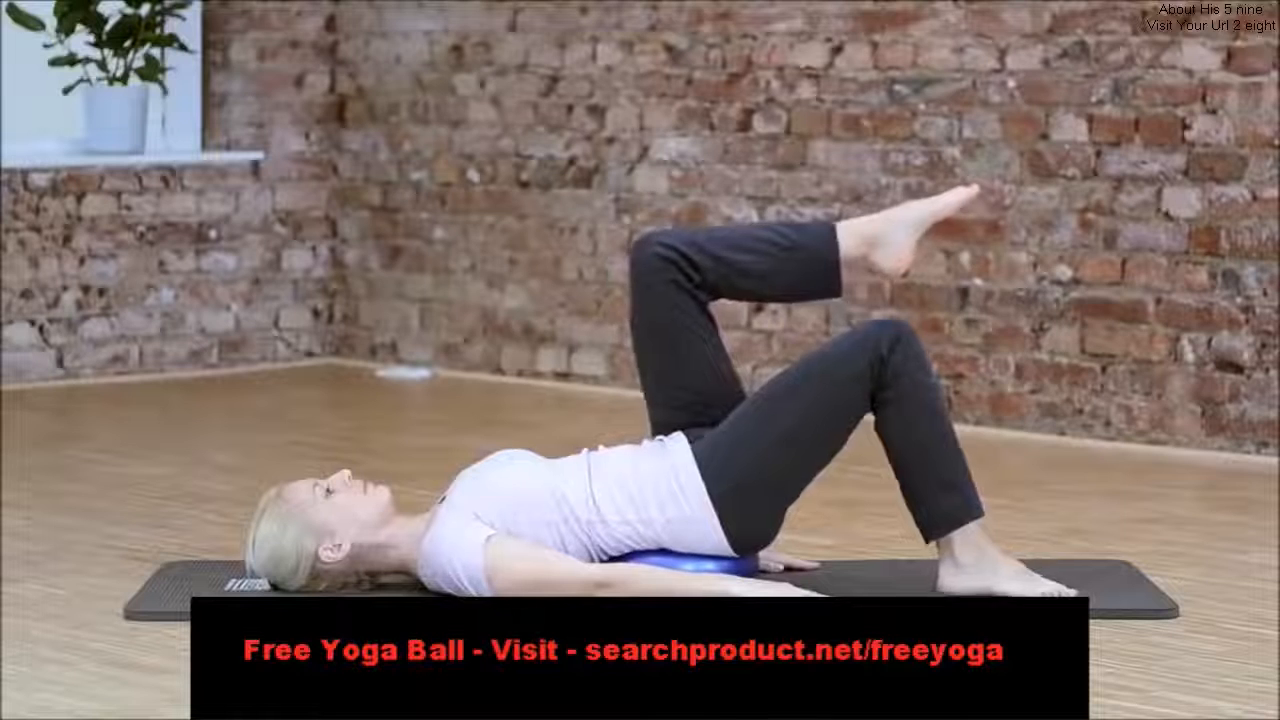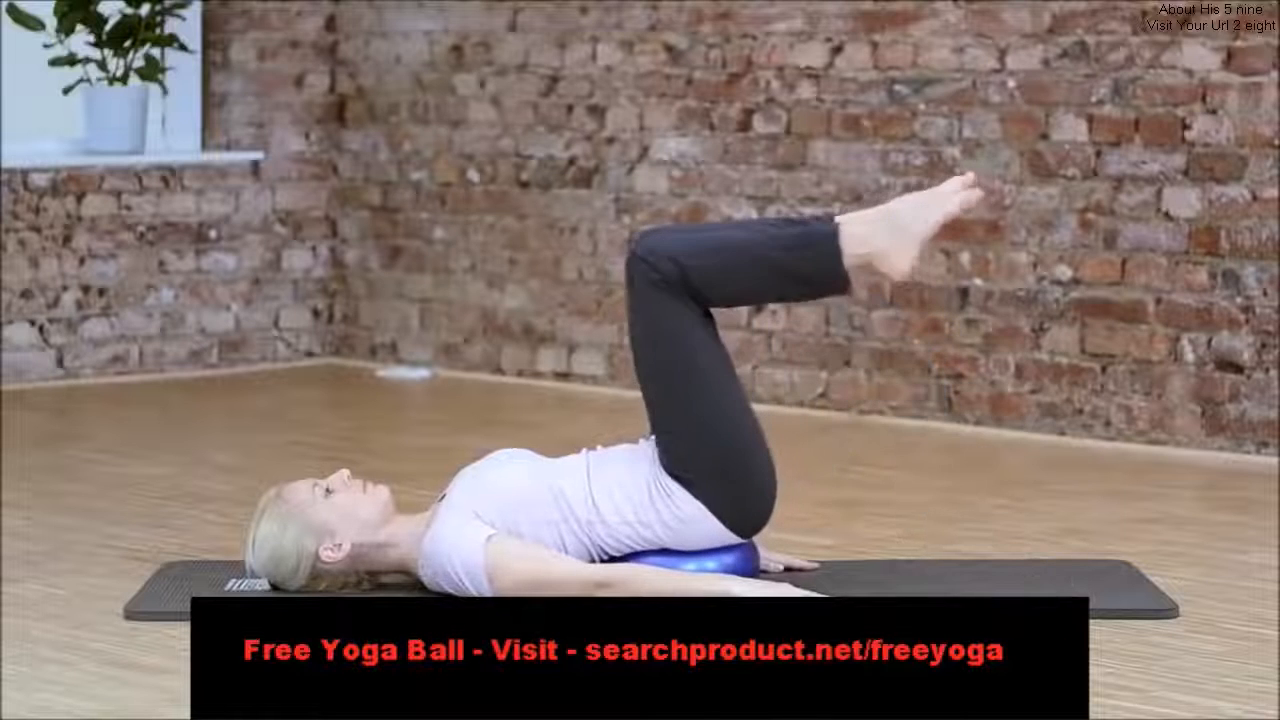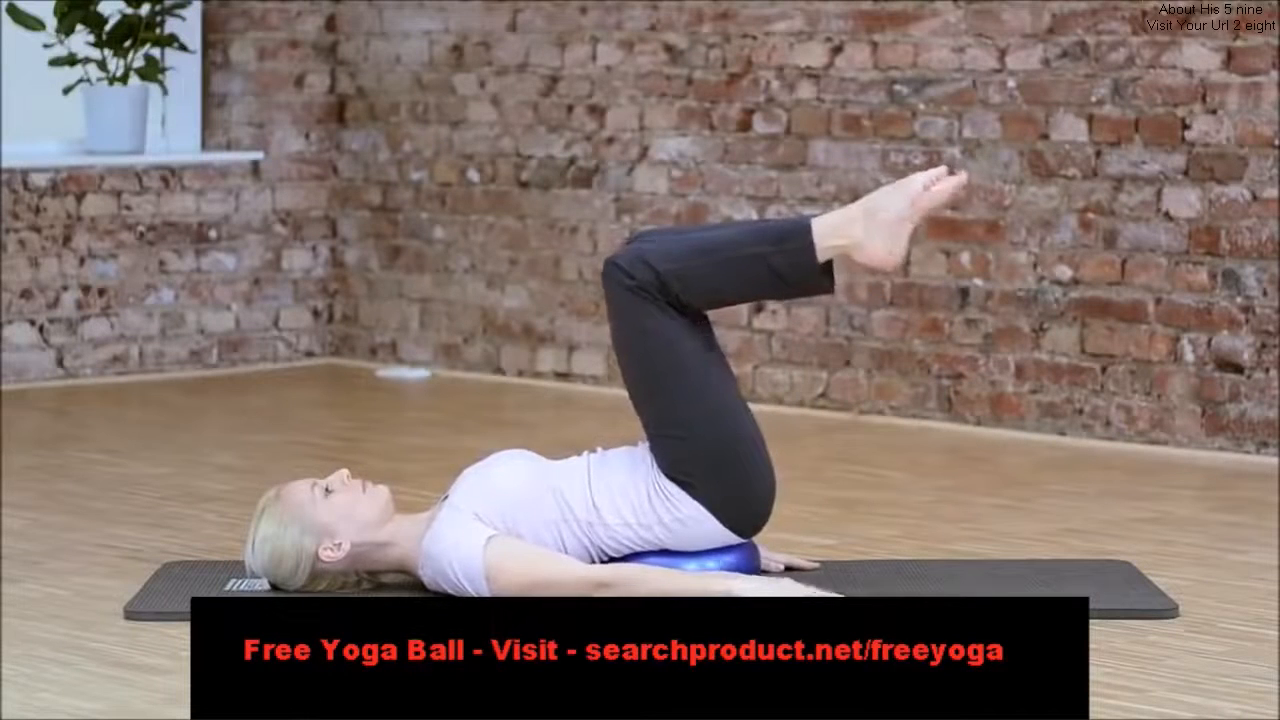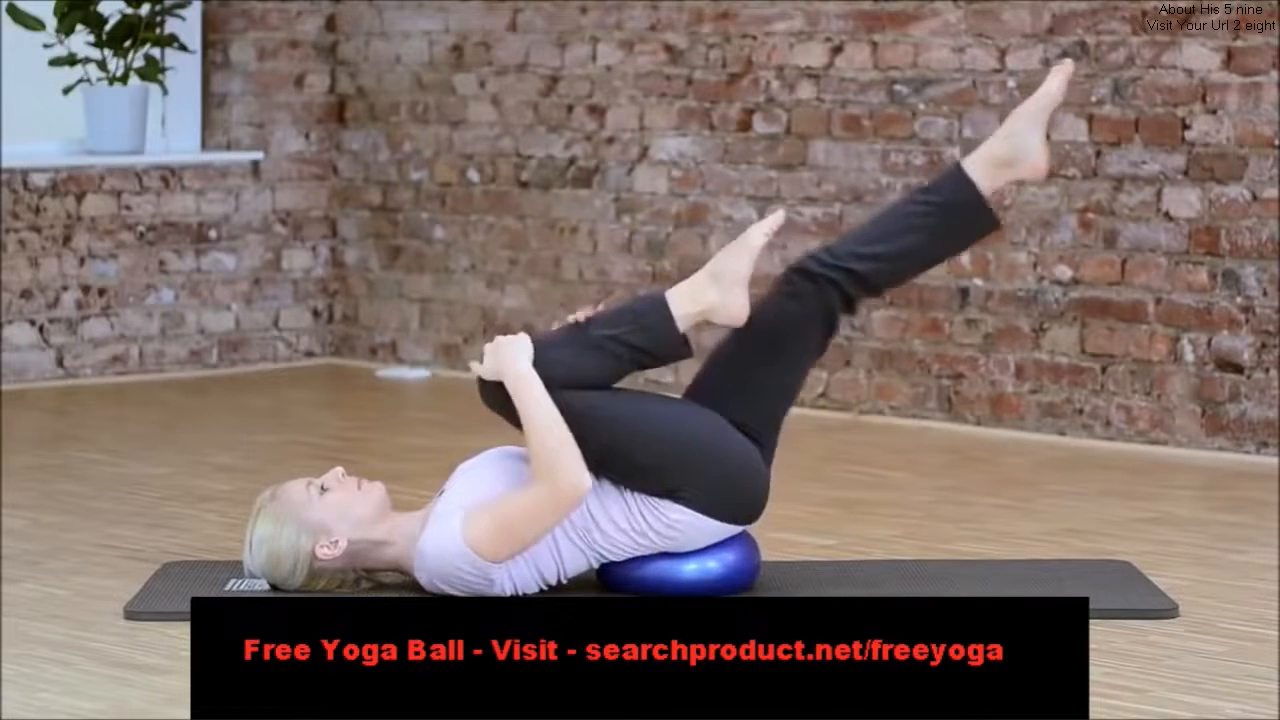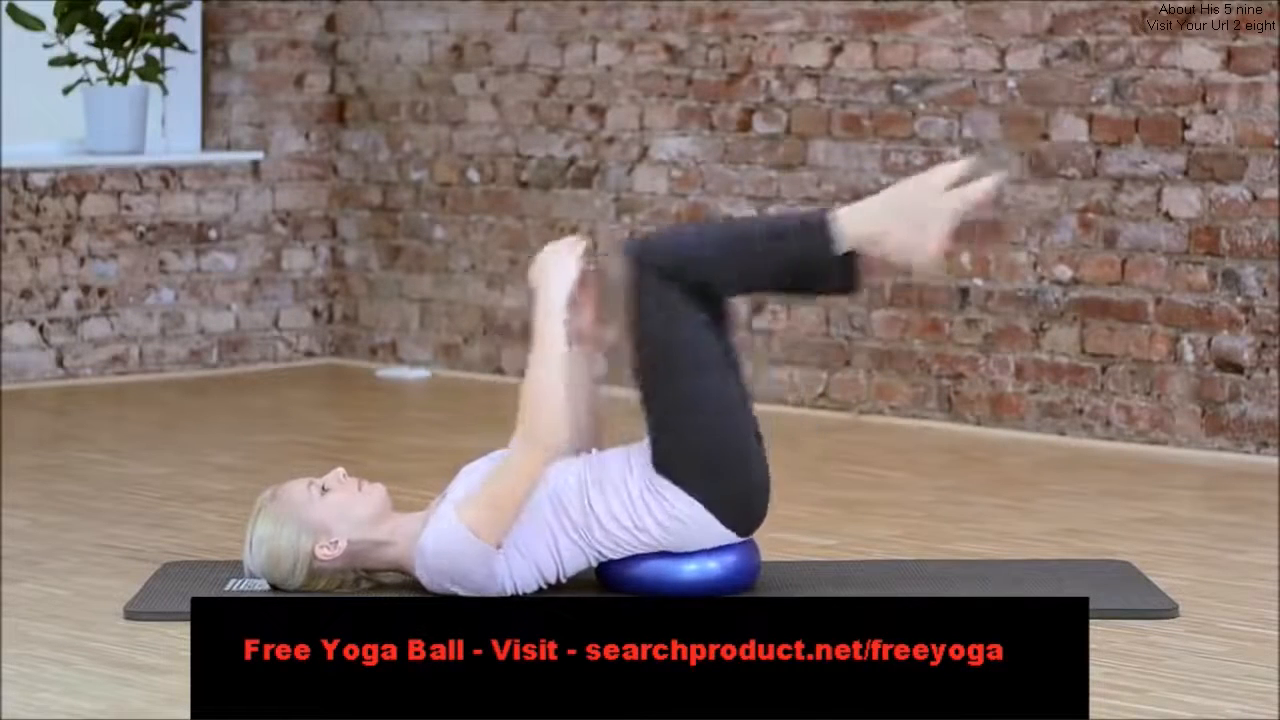
dt=1s
person 1, frame 1
left shoulder: (450, 516)
right shoulder: (448, 554)
right elbow: (600, 584)
right wrist: (746, 592)
left hip: (689, 463)
right hip: (717, 491)
left knee: (662, 257)
right knee: (884, 347)
left ankle: (864, 240)
right ankle: (967, 553)
person 1, frame 2
left shoulder: (450, 515)
right shoulder: (447, 550)
right elbow: (597, 583)
right wrist: (745, 592)
left hip: (692, 492)
right hip: (711, 494)
left knee: (656, 257)
right knee: (656, 268)
left ankle: (866, 234)
right ankle: (866, 244)
person 1, frame 3
left shoulder: (448, 520)
right shoulder: (448, 555)
right elbow: (598, 582)
right wrist: (743, 584)
left hip: (691, 493)
right hip: (712, 494)
left knee: (650, 256)
right knee: (634, 275)
left ankle: (844, 238)
right ankle: (844, 232)
person 1, frame 4
left shoulder: (442, 520)
right shoulder: (446, 555)
right elbow: (567, 489)
left wrist: (565, 359)
right wrist: (521, 373)
left hip: (701, 468)
right hip: (713, 485)
left knee: (822, 281)
right knee: (511, 374)
left ankle: (994, 166)
right ankle: (697, 300)
person 1, frame 5
left shoulder: (435, 523)
right shoulder: (447, 551)
left elbow: (569, 452)
right elbow: (542, 444)
left wrist: (571, 334)
right wrist: (550, 302)
left hip: (674, 487)
right hip: (703, 502)
left knee: (685, 261)
right knee: (659, 262)
left ankle: (873, 229)
right ankle: (878, 226)
